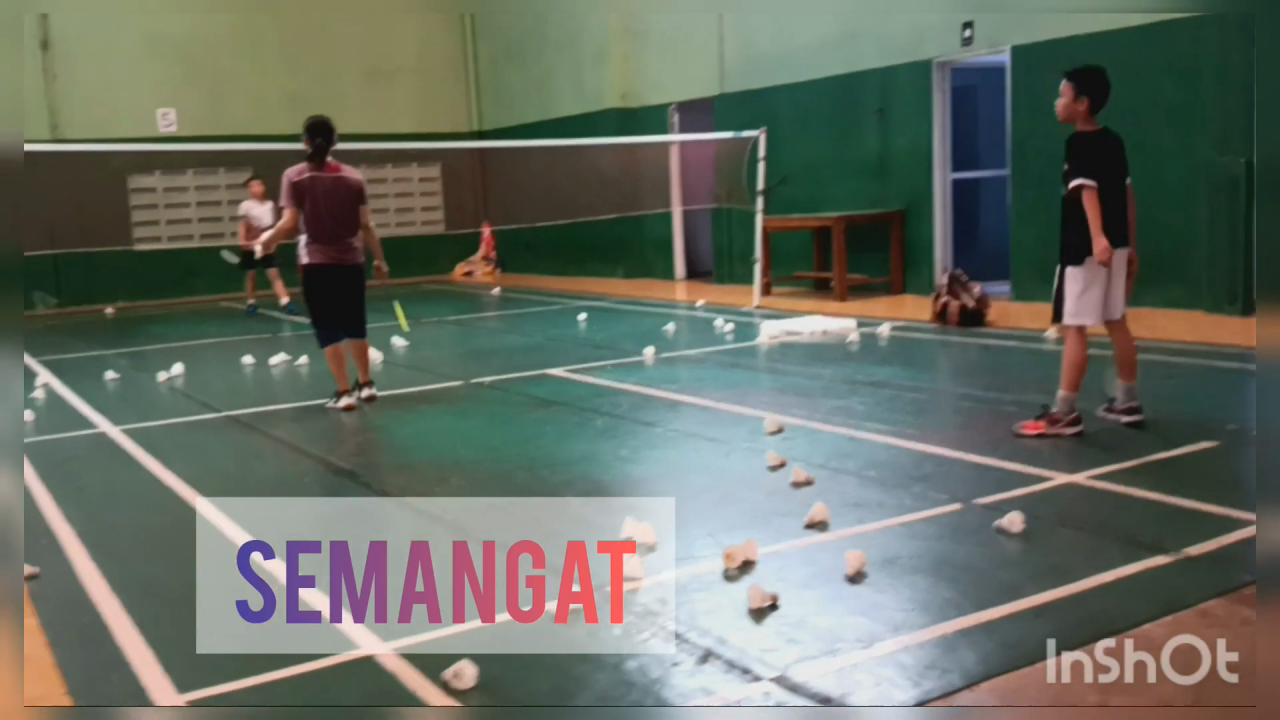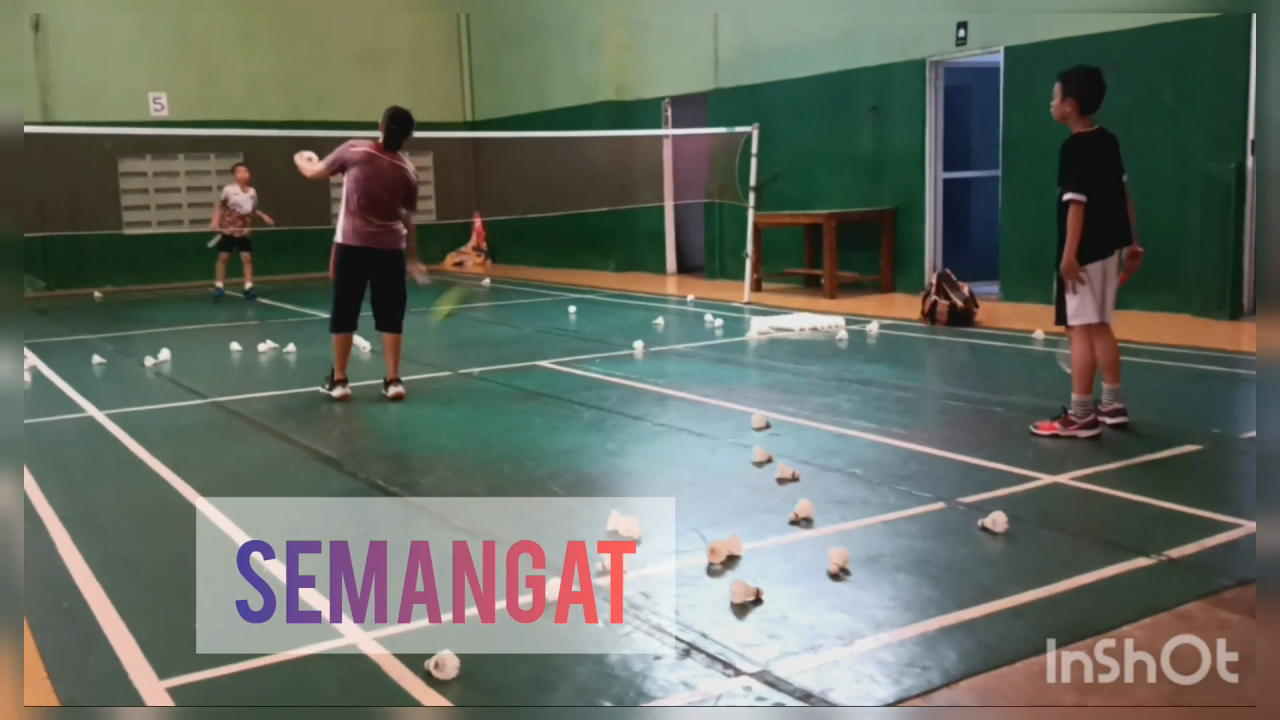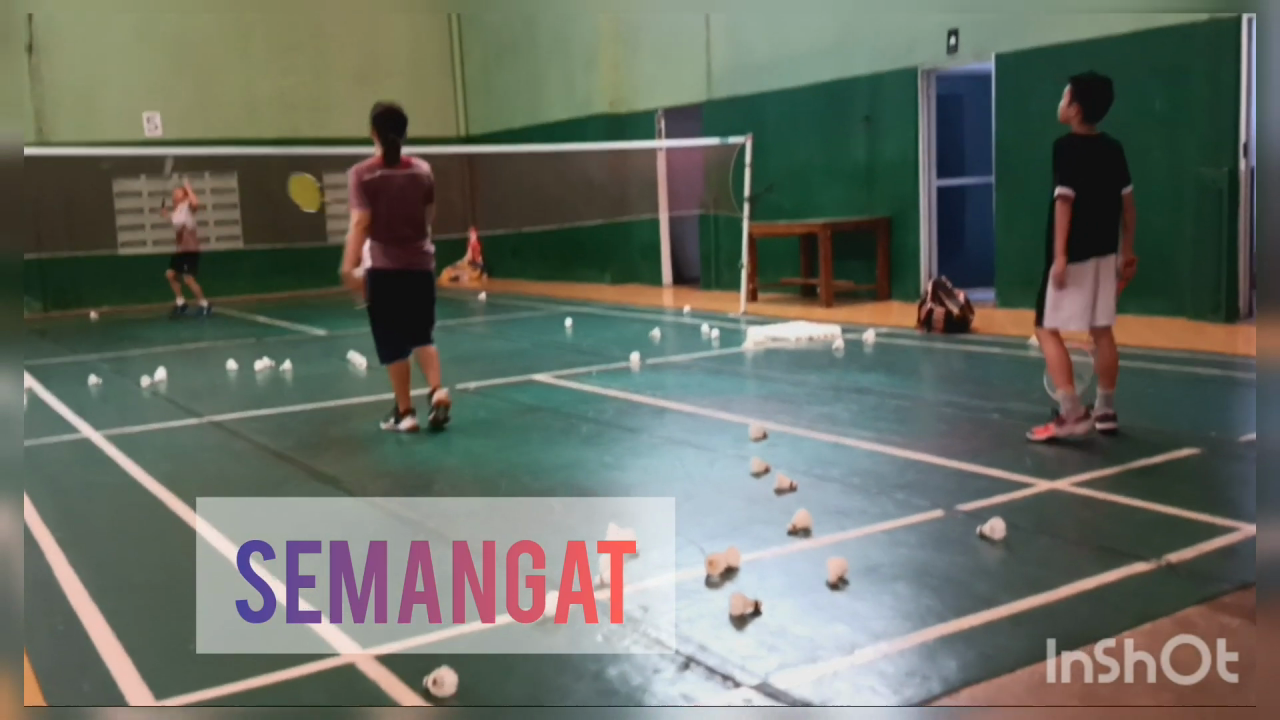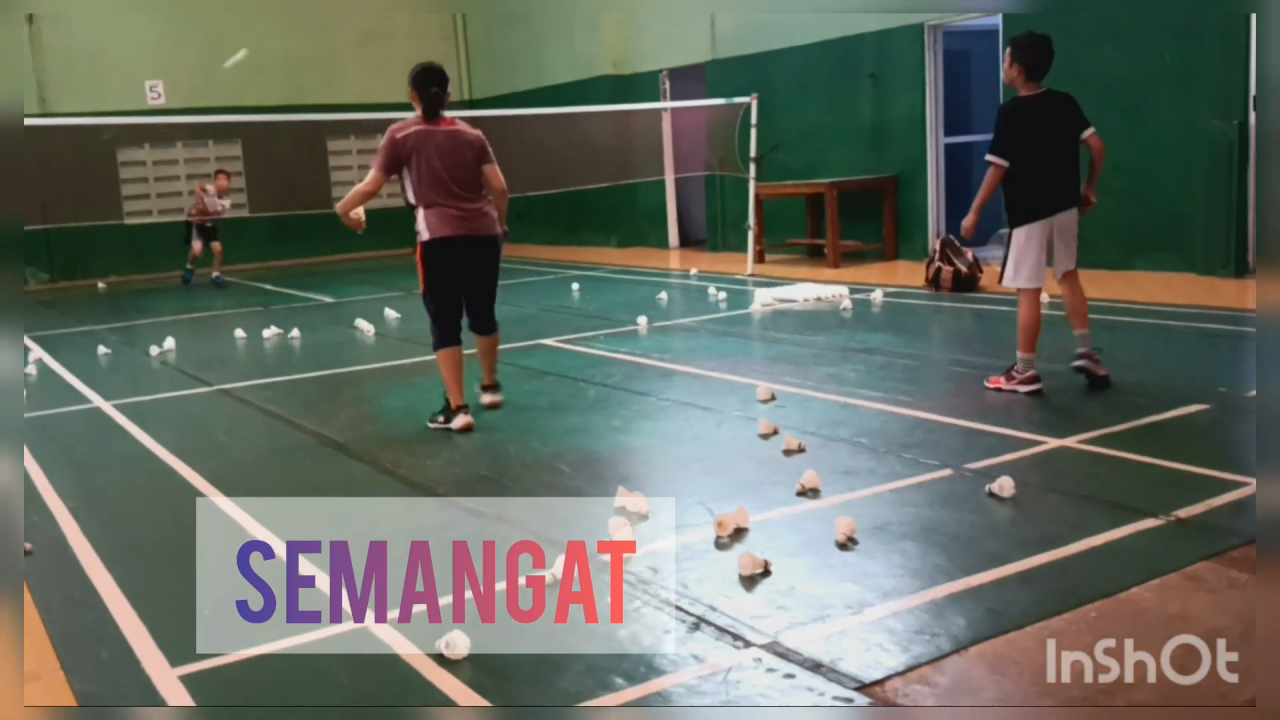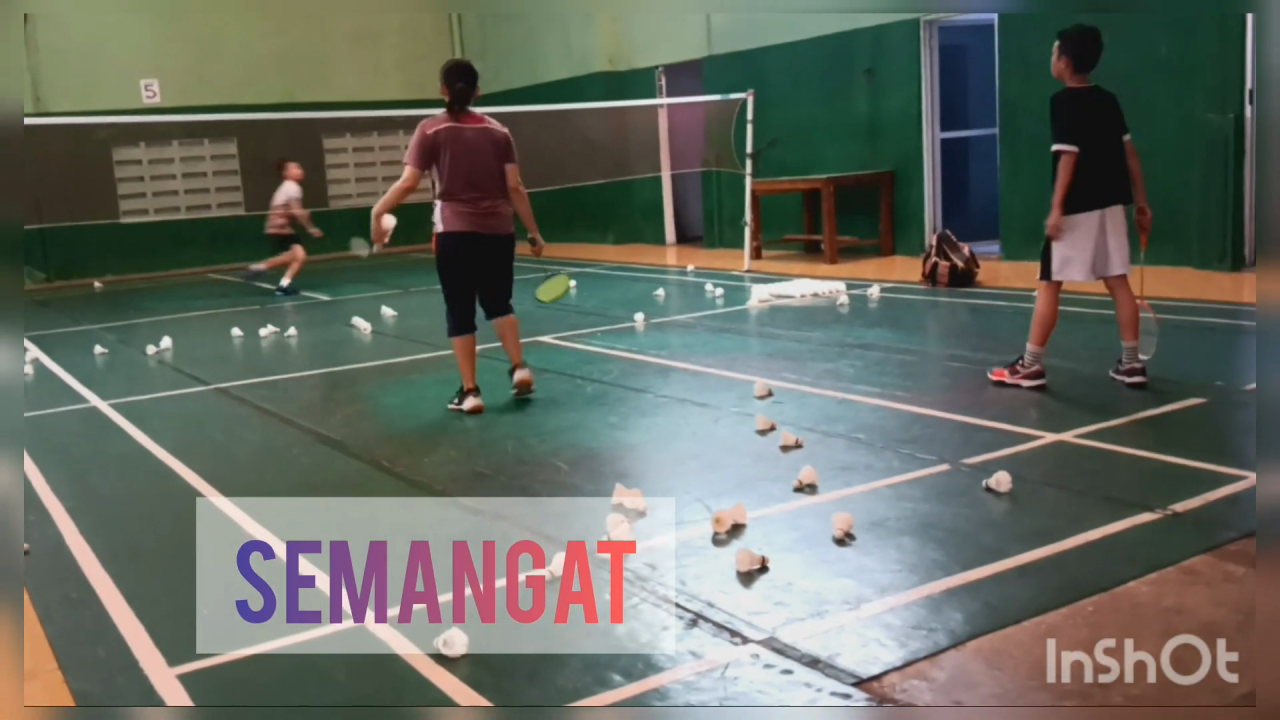
dt=1s
person 1, frame 1
left shoulder: (1078, 143)
right shoulder: (1112, 141)
left elbow: (1087, 191)
right elbow: (1127, 193)
left wrist: (1097, 237)
right wrist: (1128, 244)
left hip: (1085, 250)
right hip: (1116, 245)
left knee: (1073, 328)
right knee: (1115, 322)
left ankle: (1063, 414)
right ankle: (1128, 402)
person 1, frame 2
left shoulder: (1074, 148)
right shoulder: (1108, 141)
left elbow: (1076, 204)
right elbow: (1124, 193)
left wrist: (1068, 255)
right wrist: (1132, 242)
left hip: (1085, 253)
right hip: (1109, 247)
left knee: (1079, 329)
right knee: (1100, 326)
left ankle: (1081, 416)
right ankle: (1112, 404)
person 1, frame 3
left shoulder: (1066, 146)
right shoulder: (1113, 148)
left elbow: (1064, 202)
right elbow: (1127, 201)
left wrist: (1058, 254)
right wrist: (1127, 250)
left hip: (1075, 254)
right hip: (1105, 252)
left knee: (1048, 331)
right knee: (1101, 330)
left ankle: (1072, 413)
right ankle: (1104, 410)
person 1, frame 4
left shoulder: (1011, 113)
right shoulder: (1065, 103)
left elbow: (998, 169)
right elbow: (1097, 147)
left wrist: (974, 212)
right wrist: (1089, 188)
left hip: (1030, 212)
right hip: (1066, 206)
left knee: (1028, 291)
right knee: (1068, 276)
left ankle: (1024, 372)
right ankle: (1085, 351)
person 1, frame 5
left shoulder: (1064, 102)
right shoulder: (1108, 101)
left elbow: (1068, 156)
right elbow: (1129, 154)
left wrist: (1055, 208)
right wrist: (1140, 201)
left hip: (1078, 208)
right hip: (1111, 204)
left knee: (1050, 284)
right knee: (1118, 282)
left ankle: (1031, 365)
right ankle: (1132, 363)
person 2, frame 1
left shoulder: (294, 176)
right shoulder: (352, 176)
left elbow: (289, 224)
right elbow: (365, 225)
left wrist: (267, 239)
right wrist: (379, 259)
left hip: (317, 263)
right hip: (351, 261)
left knee: (328, 328)
right knee: (355, 323)
left ankle: (344, 392)
right ankle: (365, 383)
person 2, frame 2
left shoulder: (355, 149)
right shoulder: (408, 172)
left elbow: (314, 172)
right elbow: (407, 221)
left wrist: (301, 159)
right wrist: (413, 258)
left hip: (352, 244)
right hip: (391, 247)
left knee: (344, 315)
right knee: (390, 315)
left ankle: (338, 381)
right ankle: (393, 381)
person 2, frame 3
left shoulder: (363, 174)
right shoulder: (423, 170)
left elbow: (359, 223)
left wrist: (349, 265)
left hip: (383, 268)
right hip: (421, 264)
left knee: (391, 341)
right knee: (420, 333)
left ankle: (405, 413)
right ankle: (437, 391)
person 2, frame 4
left shoulder: (402, 135)
right shoulder: (470, 134)
left elbow: (371, 185)
right elbow: (499, 186)
left wrist: (344, 208)
right wrist: (499, 224)
left hip: (439, 238)
right hip: (482, 234)
left knee: (445, 323)
right knee: (483, 314)
left ankle: (457, 409)
right ankle: (490, 386)
person 2, frame 5
left shoulder: (430, 130)
right shoulder: (498, 131)
left elbow: (407, 183)
right elbow: (515, 188)
left wrist: (377, 212)
right wrist: (533, 231)
left hip: (454, 232)
right hip: (498, 230)
left knee: (460, 312)
right knee: (498, 302)
left ankle: (470, 391)
right ankle: (518, 367)
